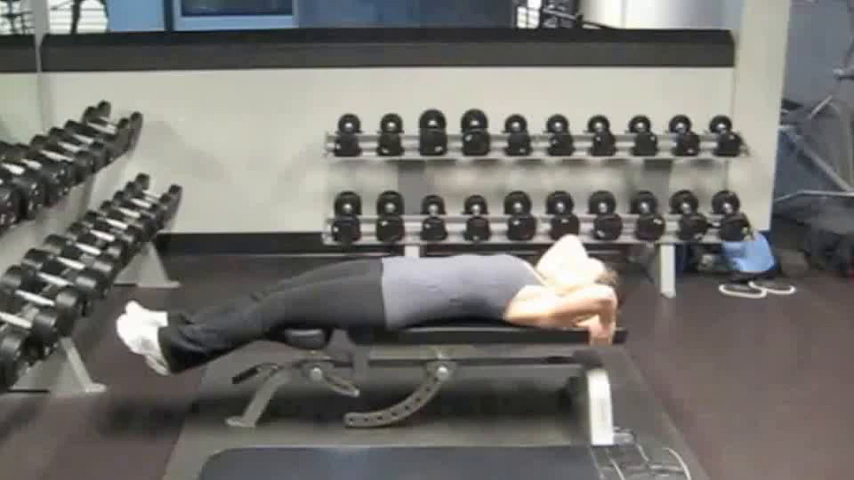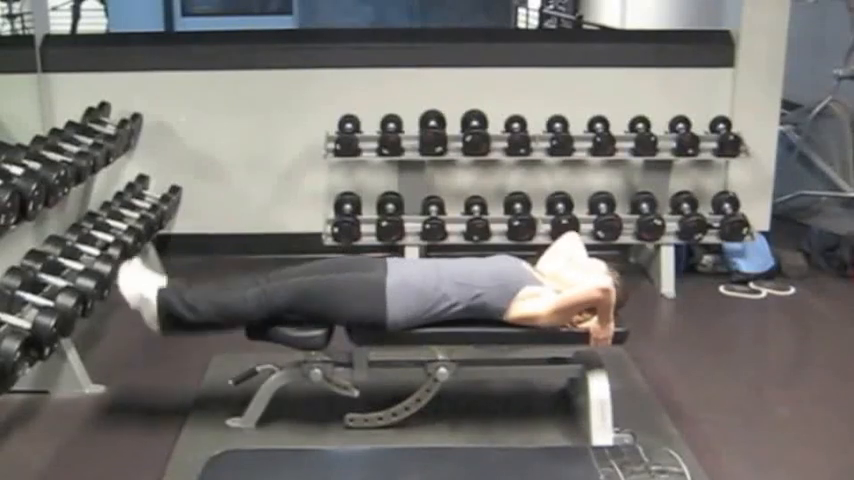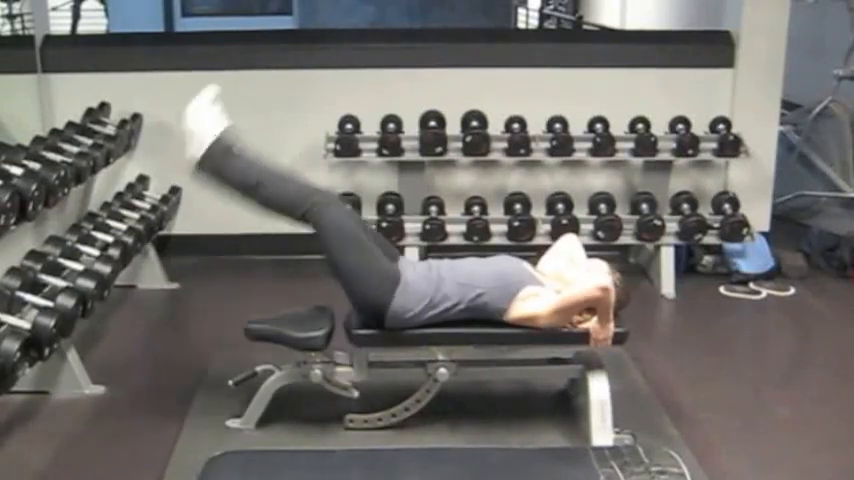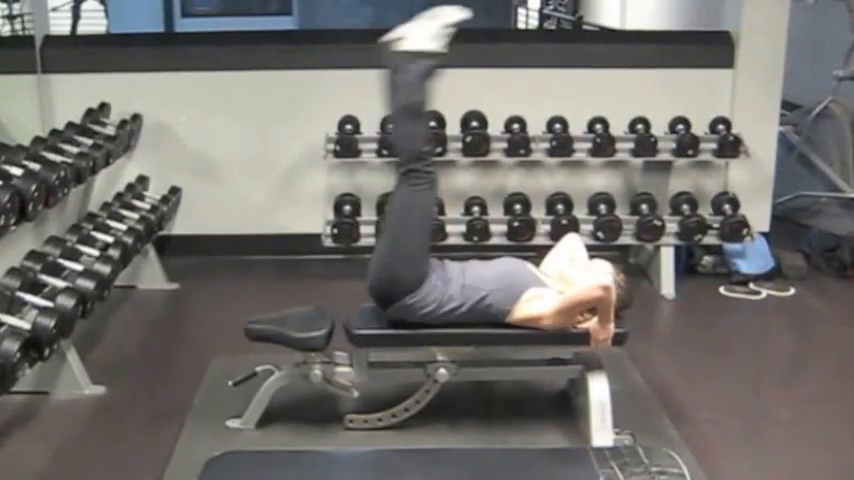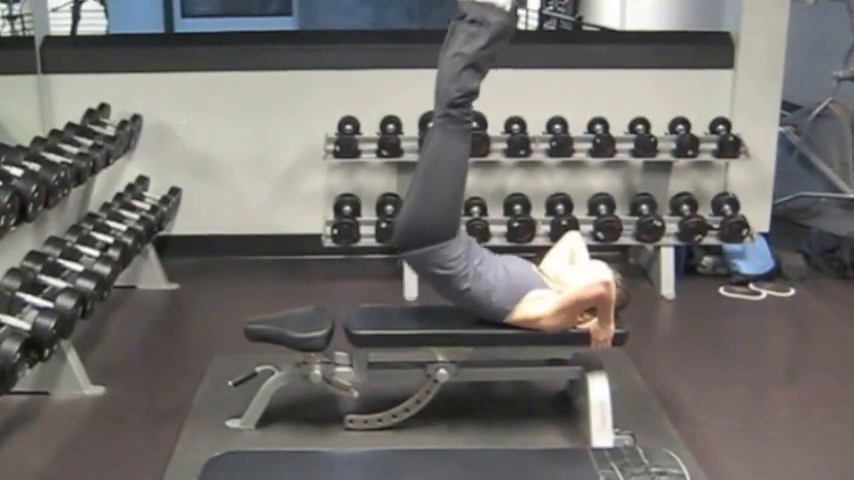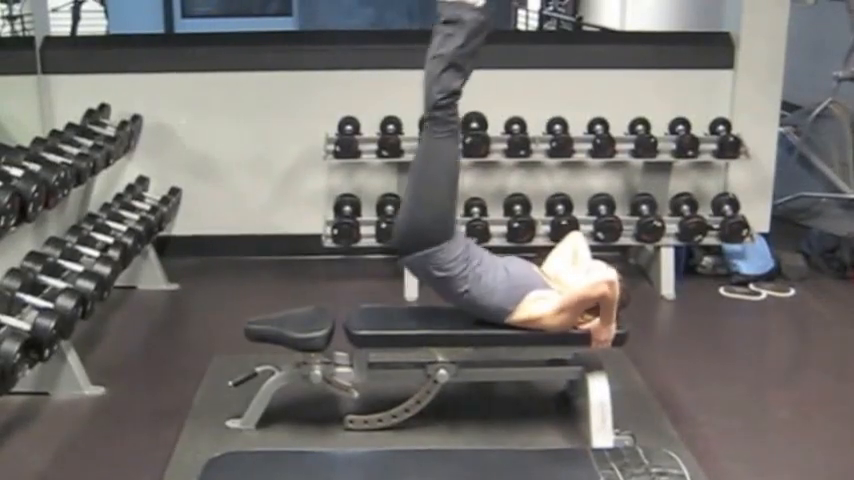
dt=0.3s
person 1, frame 1
left shoulder: (545, 306)
right shoulder: (540, 278)
left elbow: (605, 295)
right elbow: (569, 240)
left wrist: (604, 324)
right wrist: (581, 261)
left hip: (393, 301)
right hip: (396, 272)
left knee: (281, 307)
right knee: (278, 291)
left ankle: (172, 345)
right ankle: (176, 330)
person 1, frame 2
left shoulder: (546, 306)
right shoulder: (538, 276)
left elbow: (601, 286)
right elbow: (569, 236)
left wrist: (603, 325)
right wrist: (594, 272)
left hip: (395, 302)
right hip: (398, 272)
left knee: (282, 295)
right knee: (284, 279)
left ankle: (169, 308)
right ankle: (172, 299)
person 1, frame 3
left shoulder: (545, 306)
right shoulder: (541, 286)
left elbow: (601, 286)
right elbow: (571, 240)
left wrist: (603, 321)
left hip: (402, 297)
right hip: (407, 281)
left knee: (325, 207)
right knee: (331, 213)
left ankle: (215, 149)
right ankle: (217, 147)
person 1, frame 4
left shoulder: (550, 308)
right shoulder: (555, 284)
left elbow: (598, 286)
right elbow: (571, 236)
left wrist: (604, 324)
left hip: (406, 290)
right hip: (422, 283)
left knee: (418, 171)
left ankle: (414, 51)
right ankle: (412, 56)
person 1, frame 5
left shoulder: (551, 313)
right shoulder: (548, 286)
left elbow: (602, 283)
right elbow: (573, 237)
left hip: (430, 244)
right hip: (435, 246)
person 1, frame 6
left shoulder: (552, 313)
right shoulder: (549, 285)
right elbow: (575, 236)
left wrist: (605, 324)
left hip: (428, 246)
right hip: (436, 250)
